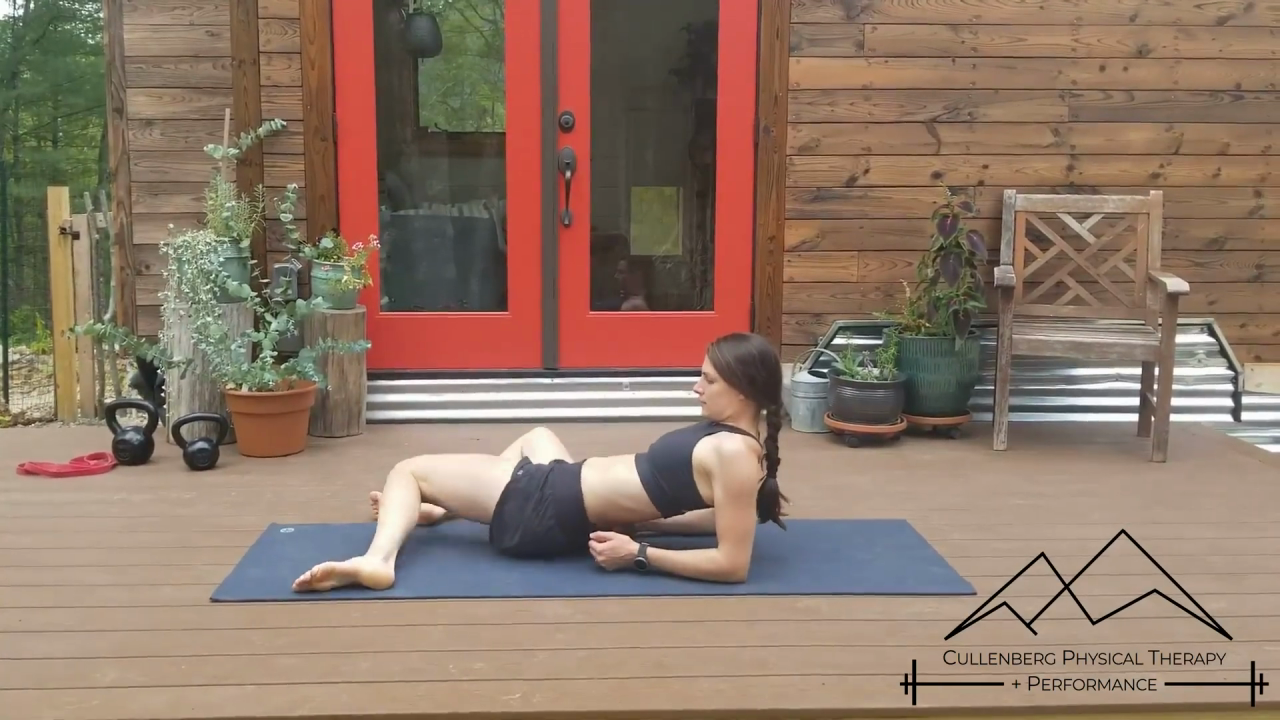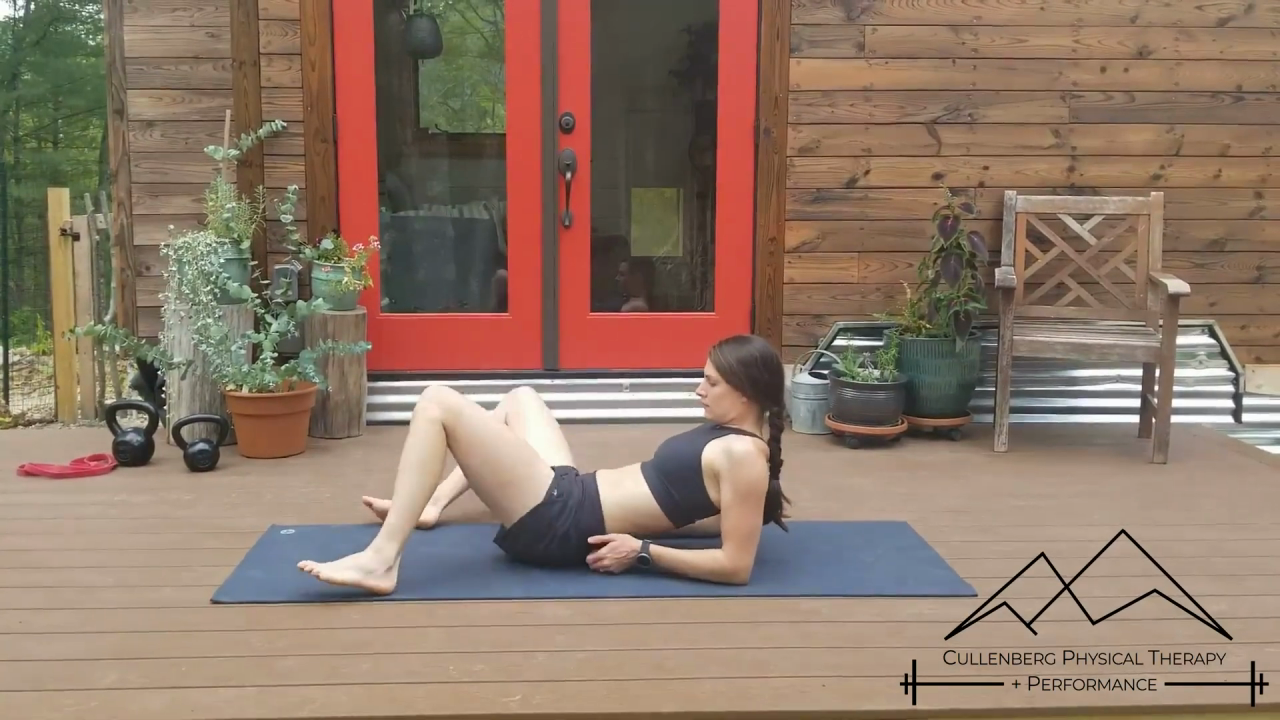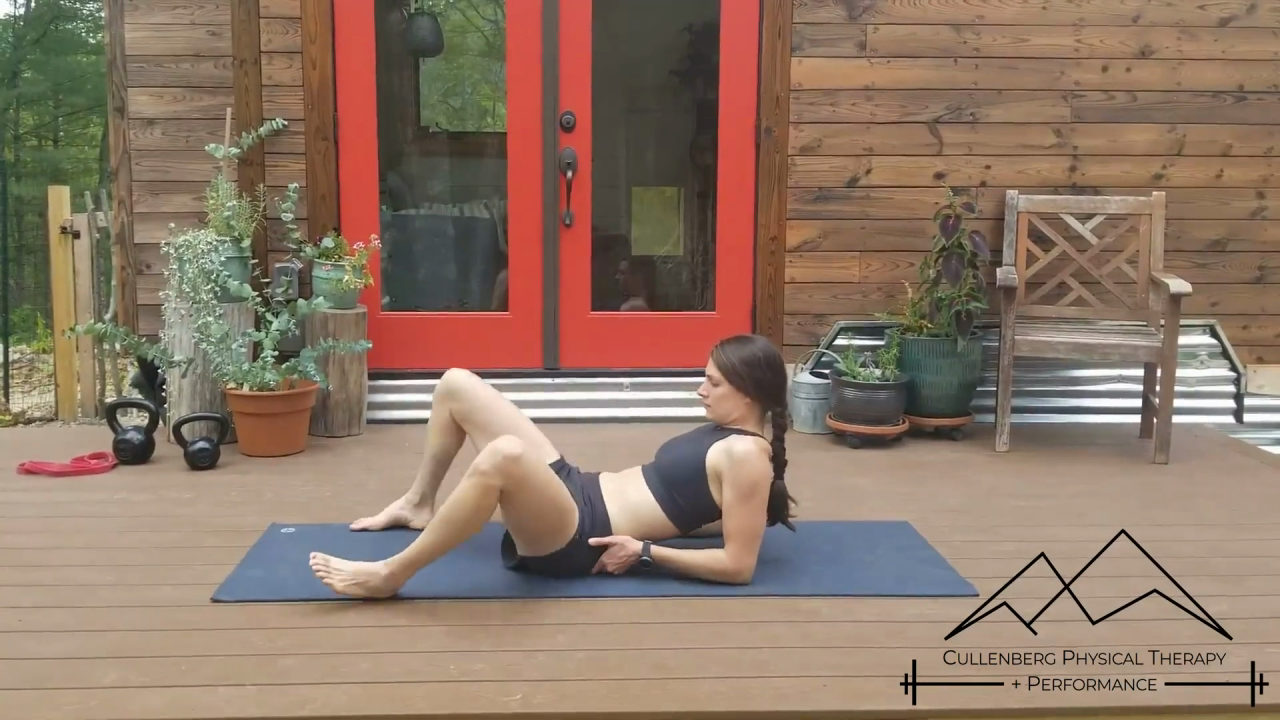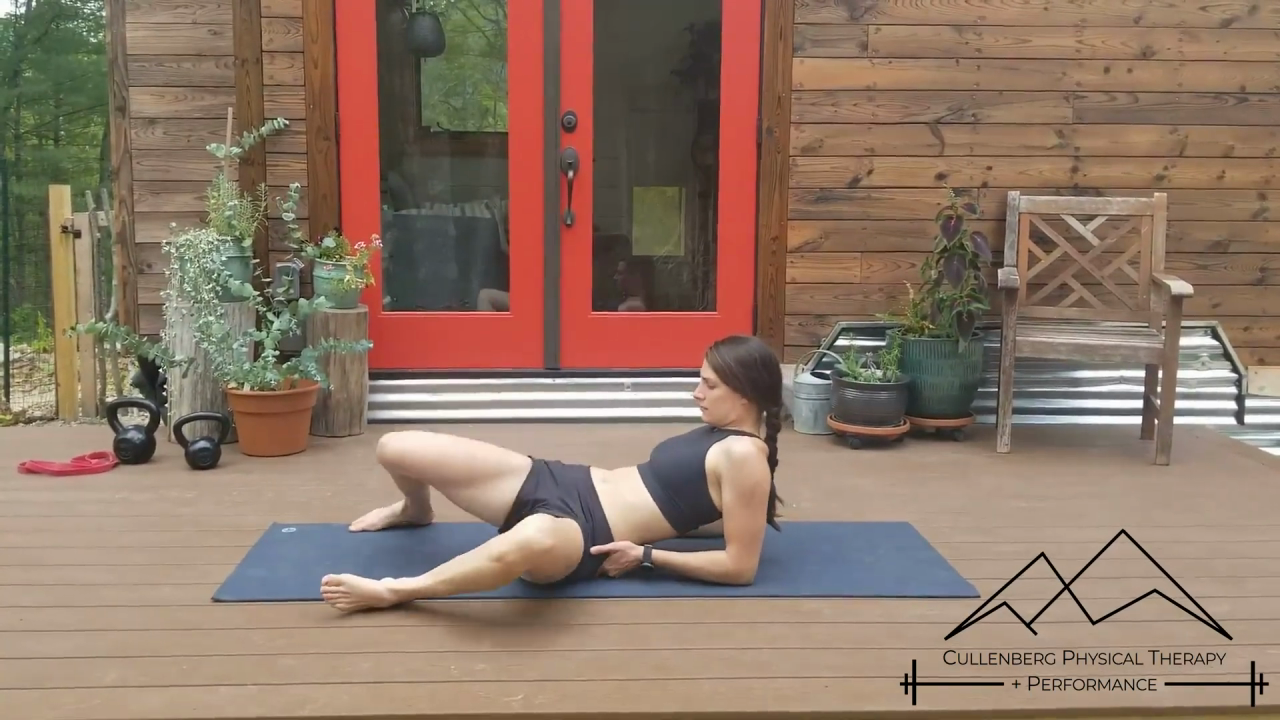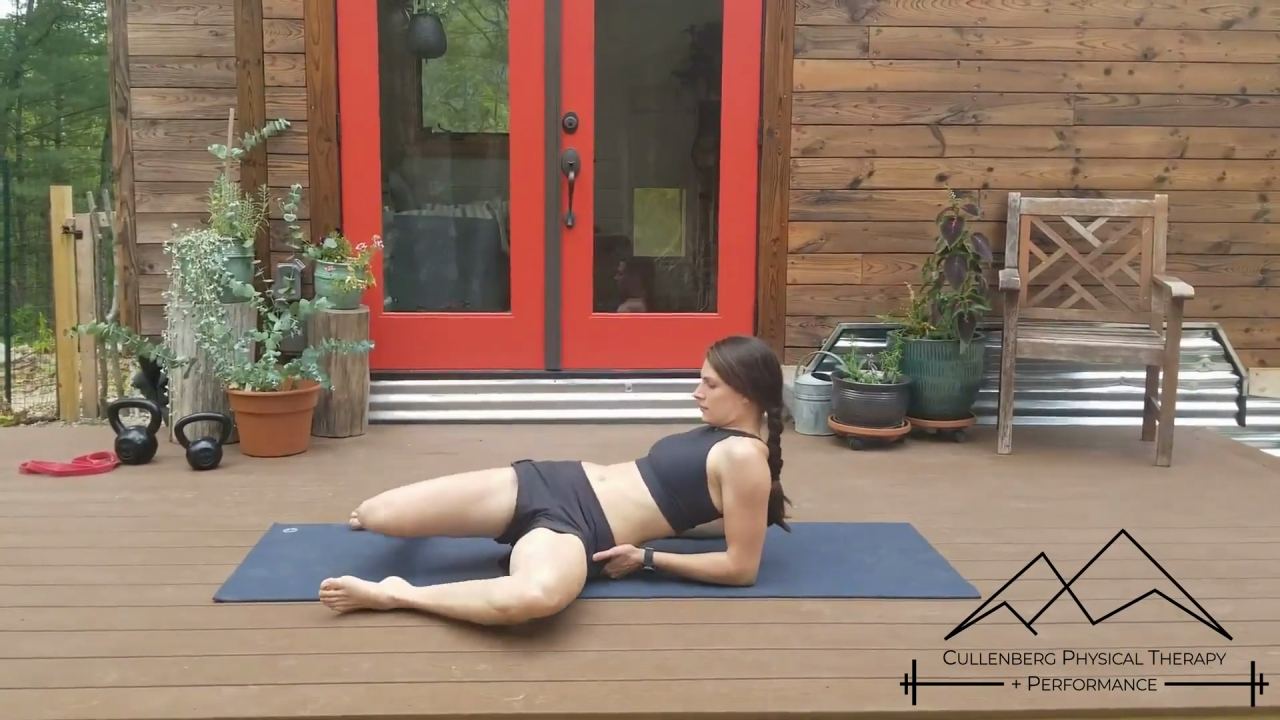
dt=0.4s
person 1, frame 1
left shoulder: (733, 453)
right shoulder: (728, 437)
left elbow: (733, 564)
right elbow: (716, 517)
left wrist: (640, 554)
right wrist: (635, 518)
left hip: (545, 508)
left knee: (408, 469)
right knee: (537, 436)
right ankle: (439, 504)
person 1, frame 2
left shoulder: (743, 455)
right shoulder: (726, 435)
left elbow: (736, 566)
right elbow: (716, 517)
left wrist: (641, 551)
left hip: (557, 523)
right hip: (570, 494)
left knee: (437, 403)
right knee: (521, 397)
left ankle: (380, 561)
right ankle: (429, 502)
person 1, frame 3
left shoulder: (745, 455)
right shoulder: (721, 433)
left elbow: (738, 566)
right elbow: (701, 509)
left wrist: (643, 552)
left hip: (575, 538)
right hip: (571, 488)
left knee: (506, 455)
right knee: (456, 384)
left ankle: (388, 576)
right ankle: (419, 504)
person 1, frame 4
left shoulder: (744, 456)
right shoulder: (718, 434)
left elbow: (741, 567)
right elbow: (706, 510)
left wrist: (646, 556)
left hip: (579, 533)
left knee: (531, 542)
right knee: (393, 449)
left ankle: (394, 590)
right ankle: (415, 510)
person 1, frame 5
left shoulder: (744, 456)
right shoulder: (716, 433)
left elbow: (742, 568)
left wrist: (646, 558)
left hip: (577, 529)
left knee: (533, 597)
right knee: (376, 513)
left ankle: (397, 594)
right ankle: (417, 517)
